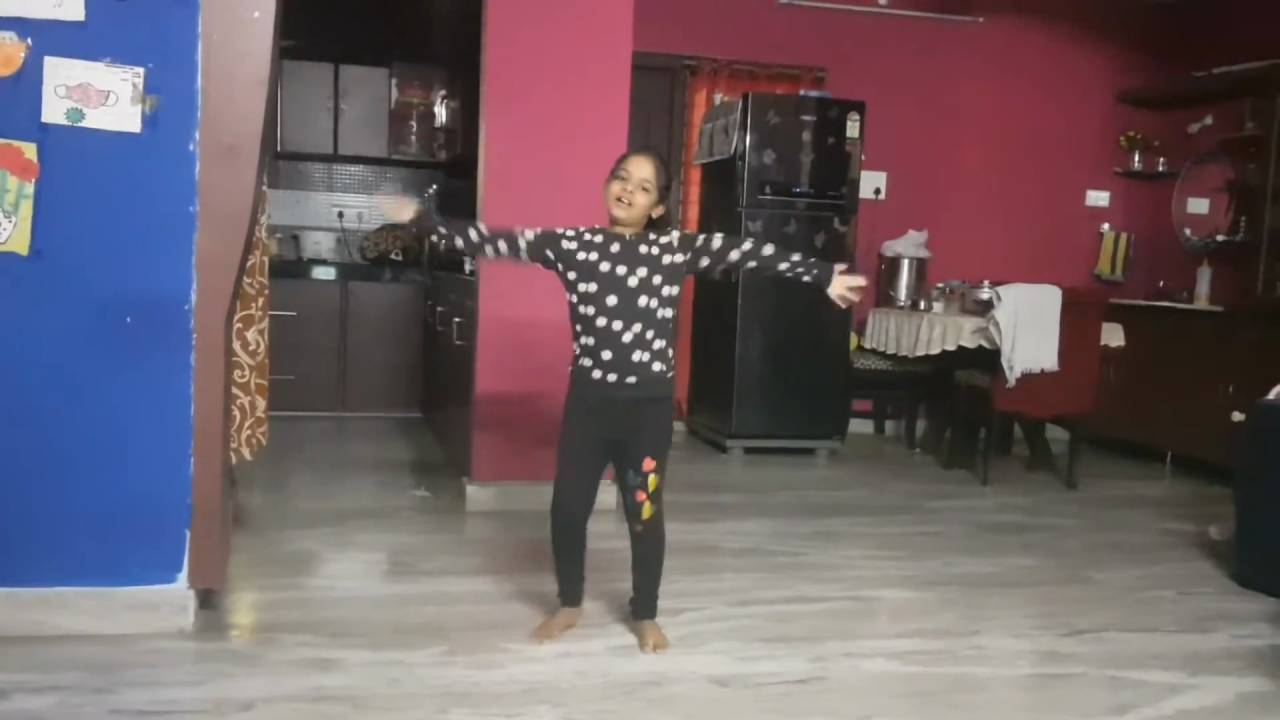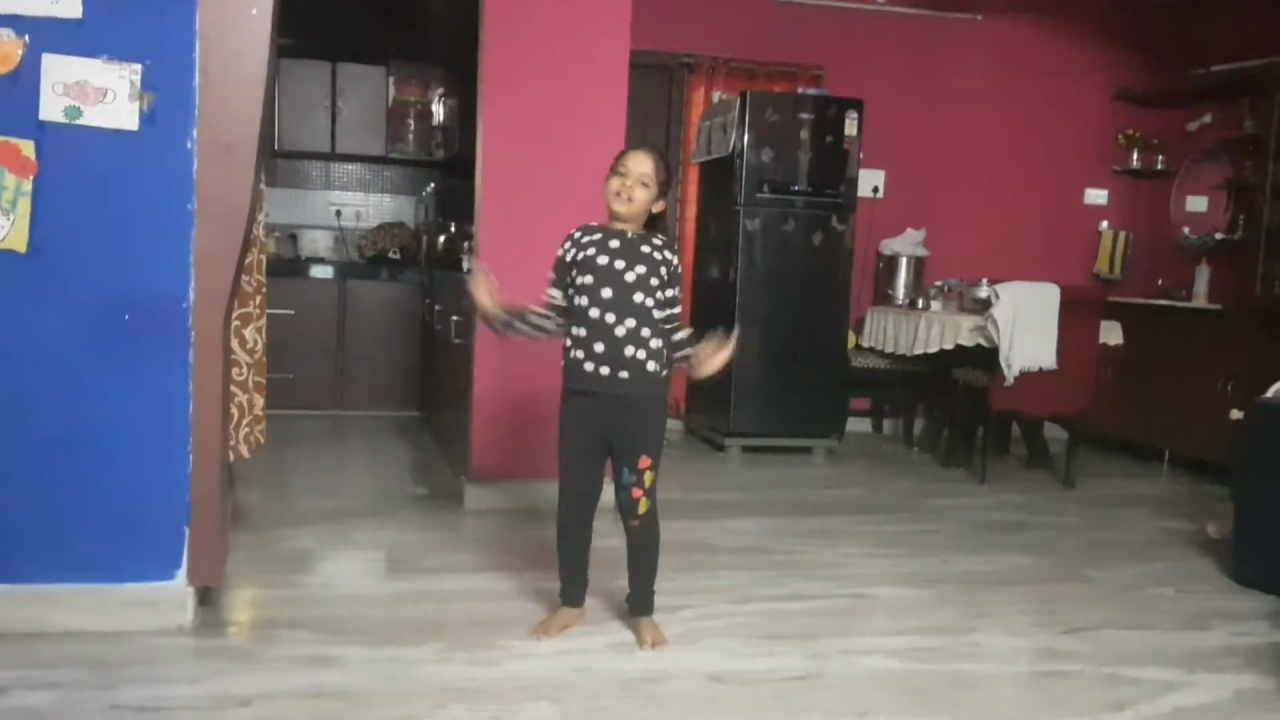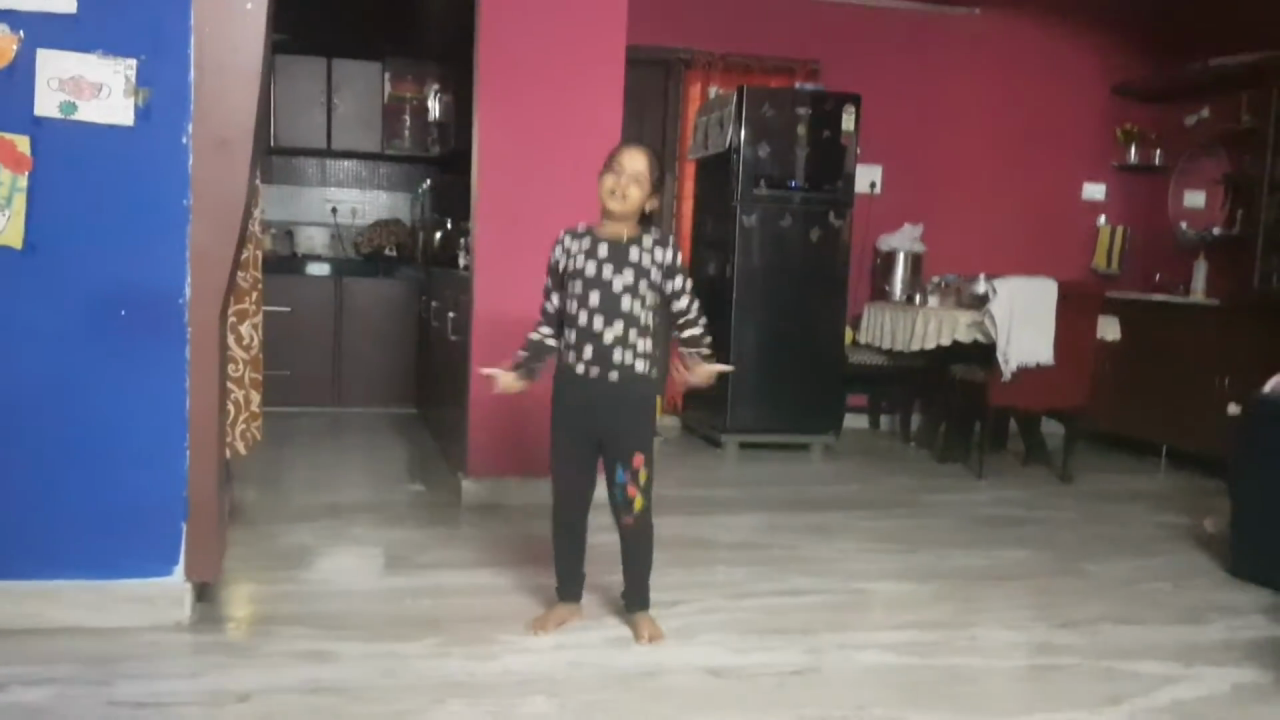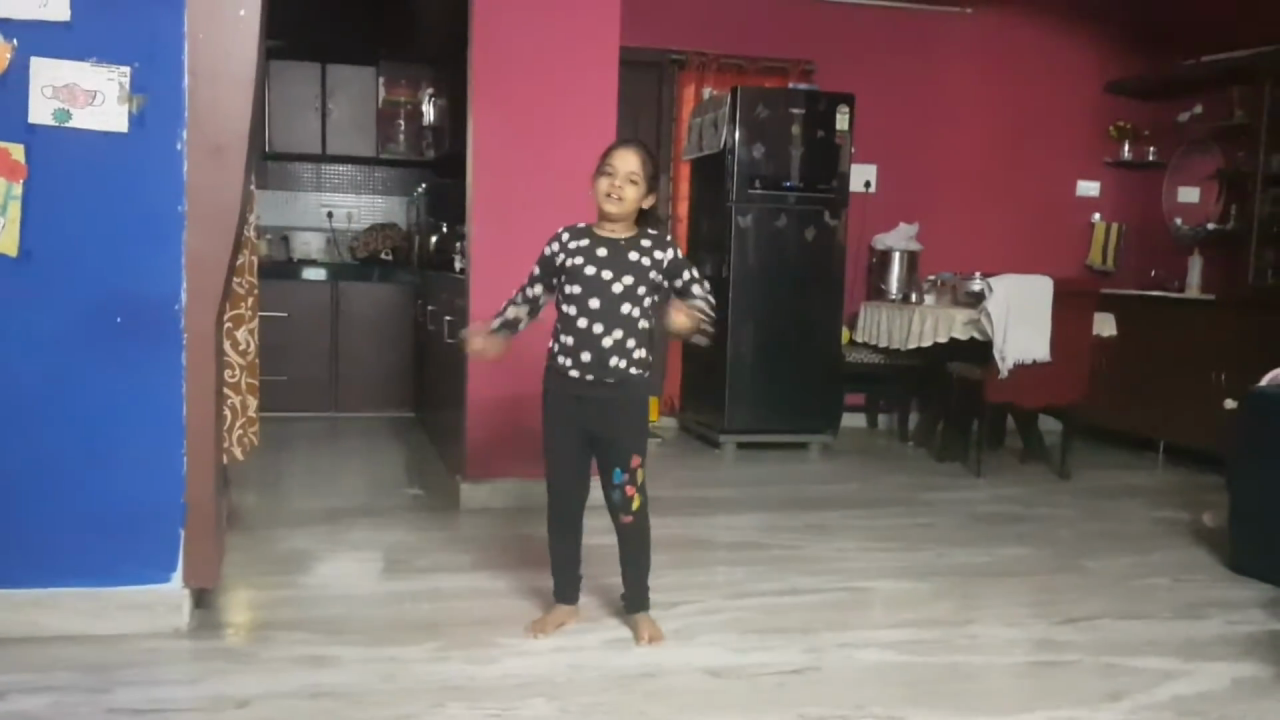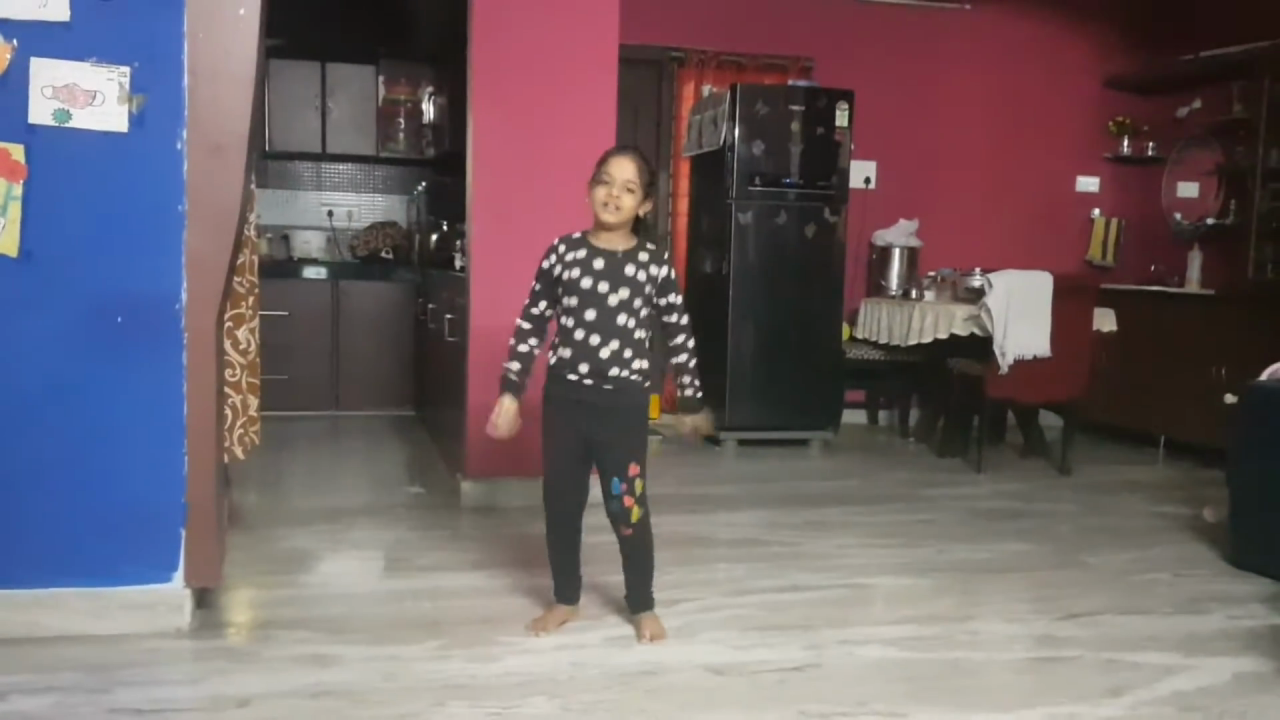
dt=0.2s
person 1, frame 1
left shoulder: (674, 247)
right shoulder: (573, 243)
left elbow: (742, 254)
right elbow: (503, 243)
left wrist: (820, 274)
right wrist: (427, 223)
left hip: (648, 403)
right hip: (589, 397)
left knee: (645, 512)
right knee: (568, 505)
left ankle: (645, 614)
right ankle: (569, 603)
person 1, frame 2
left shoulder: (663, 256)
right shoulder: (579, 242)
left elbow: (674, 329)
right elbow: (550, 317)
left wrist: (700, 356)
right wrist: (493, 312)
left hip: (641, 400)
right hip: (584, 396)
left knee: (638, 508)
right knee: (575, 503)
left ankle: (642, 611)
right ankle: (571, 602)
person 1, frame 3
left shoulder: (659, 250)
right shoulder: (571, 243)
left elbow: (687, 315)
right elbow: (552, 319)
left wrist: (693, 360)
right wrist: (521, 369)
left hip: (630, 397)
right hip: (573, 392)
left knee: (632, 505)
right knee: (570, 500)
left ankle: (638, 606)
right ankle: (568, 599)
person 1, frame 4
left shoulder: (660, 249)
right shoulder: (565, 242)
left elbow: (698, 291)
right elbow: (529, 294)
left wrist: (690, 319)
right wrist: (494, 333)
left hip: (624, 397)
right hip: (566, 394)
left knee: (629, 505)
right knee: (565, 501)
left ankle: (638, 607)
right ankle: (565, 600)
person 1, frame 5
left shoulder: (654, 263)
right shoulder: (561, 252)
left elbow: (678, 332)
right elbow: (531, 324)
left wrist: (691, 401)
right wrist: (510, 390)
left hip: (623, 404)
right hip: (565, 400)
left knee: (629, 513)
right knee: (562, 505)
left ankle: (643, 606)
right ankle: (566, 599)
